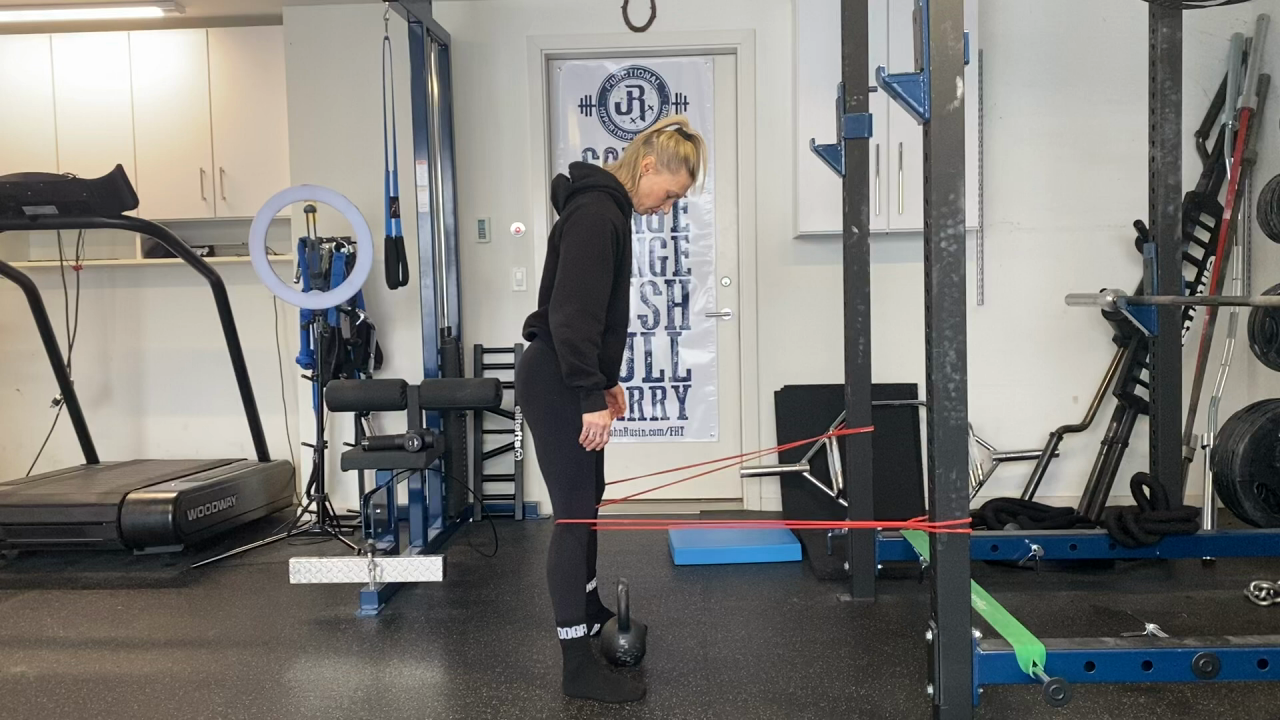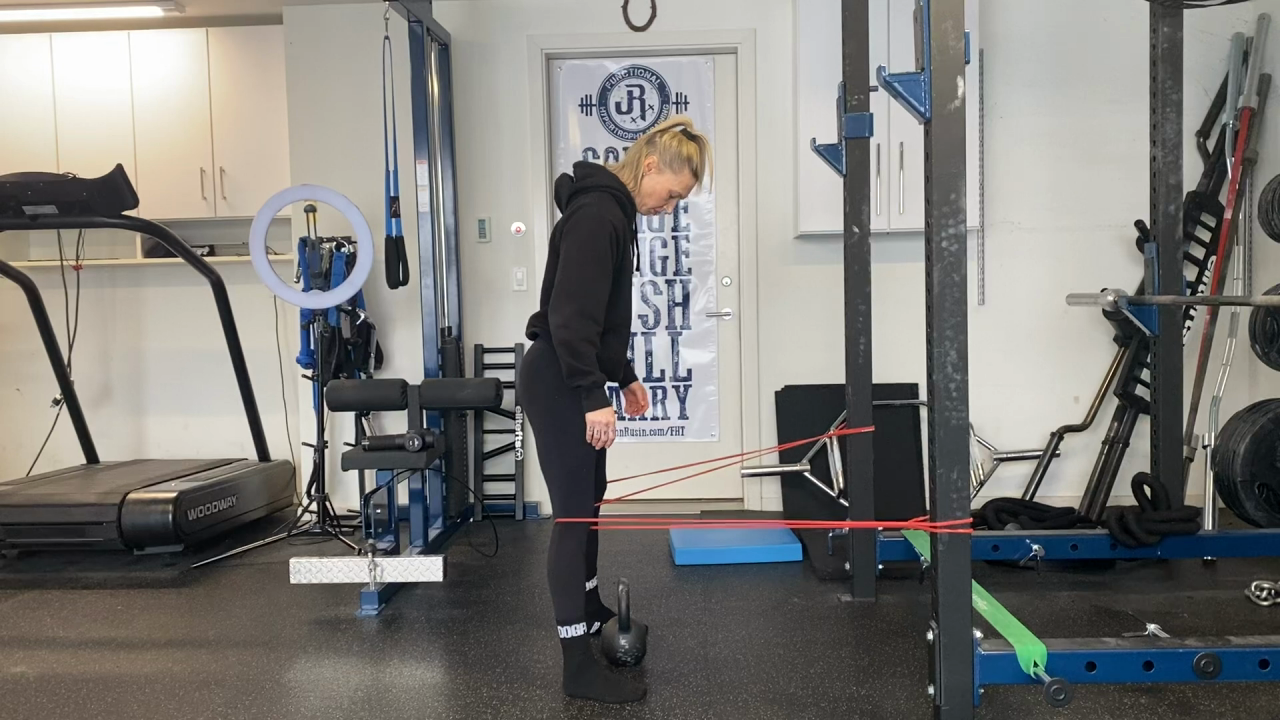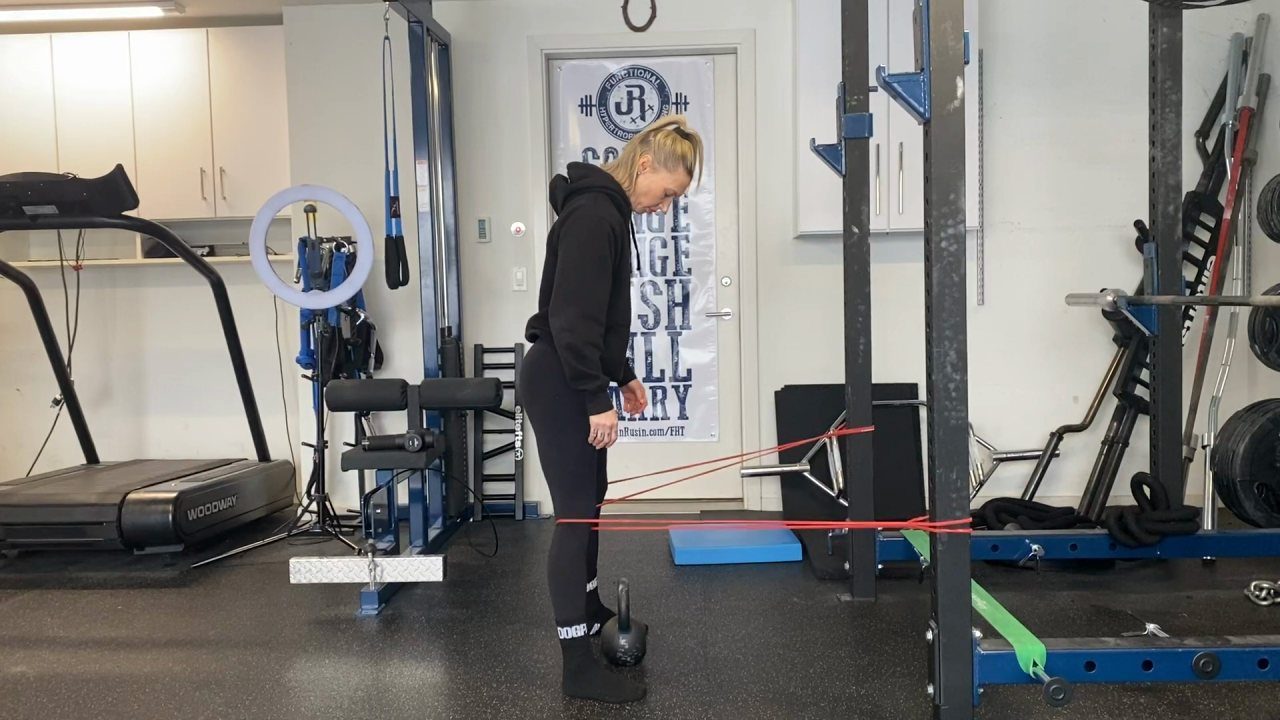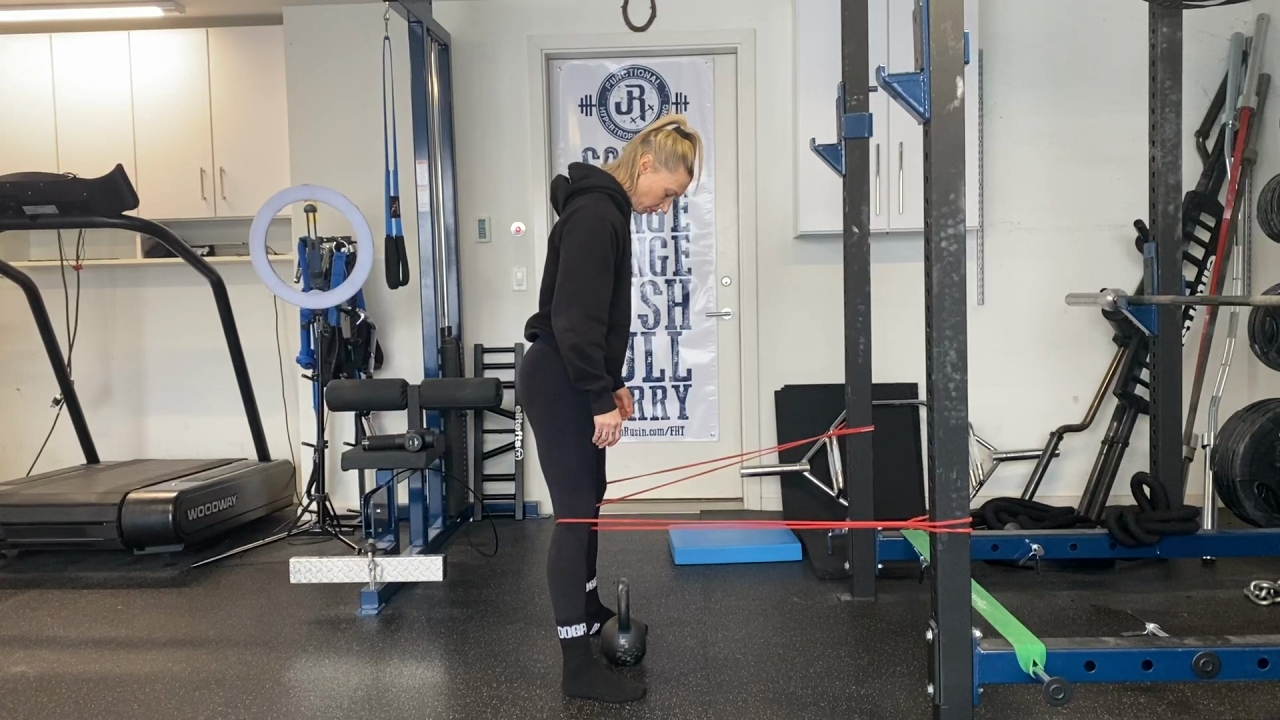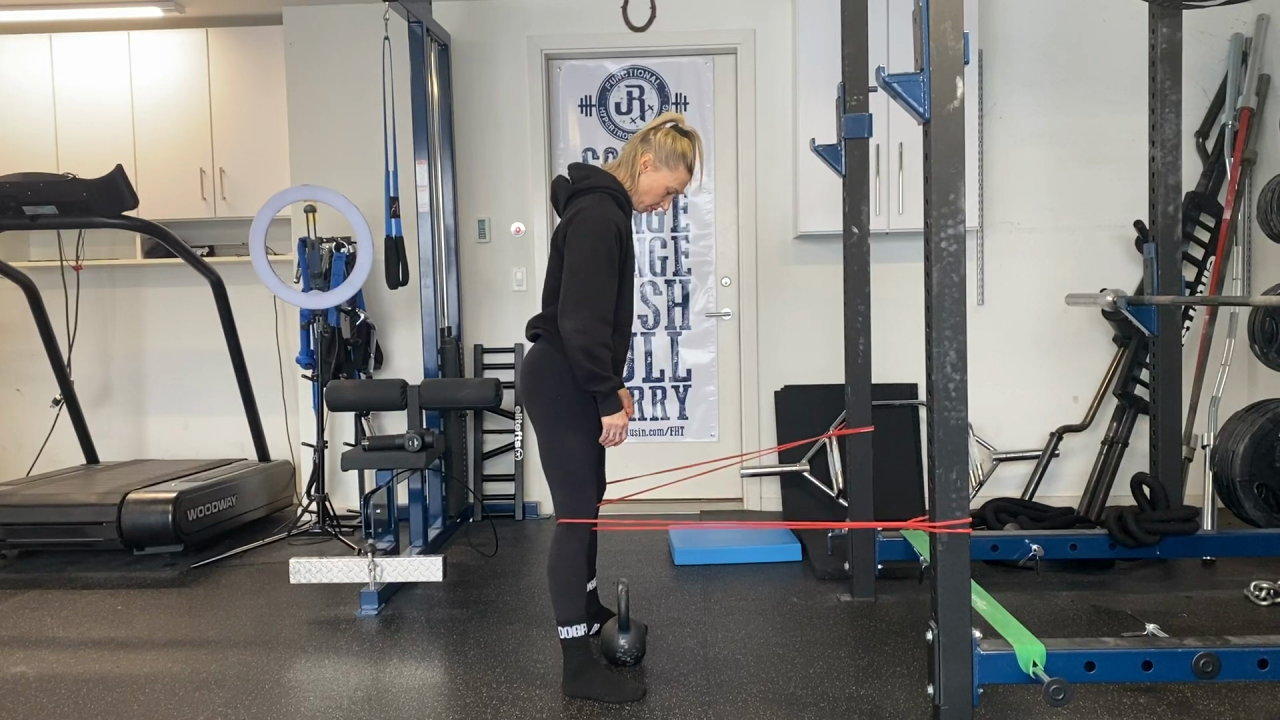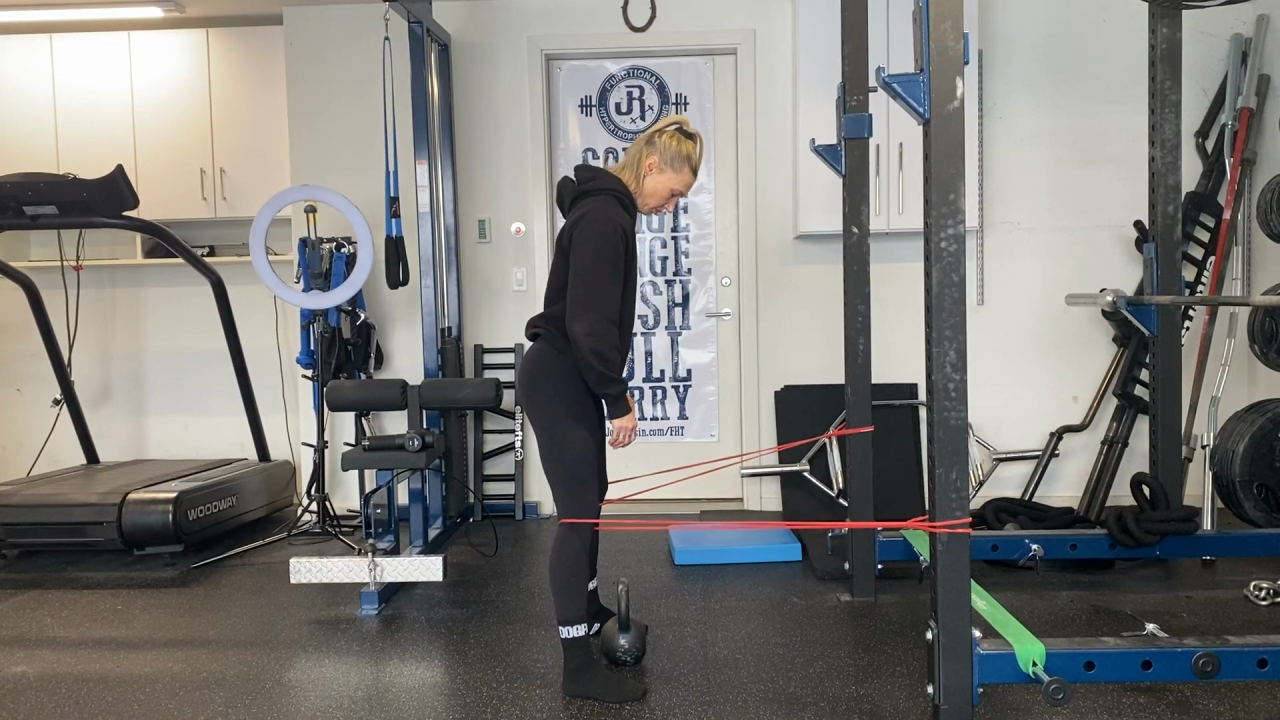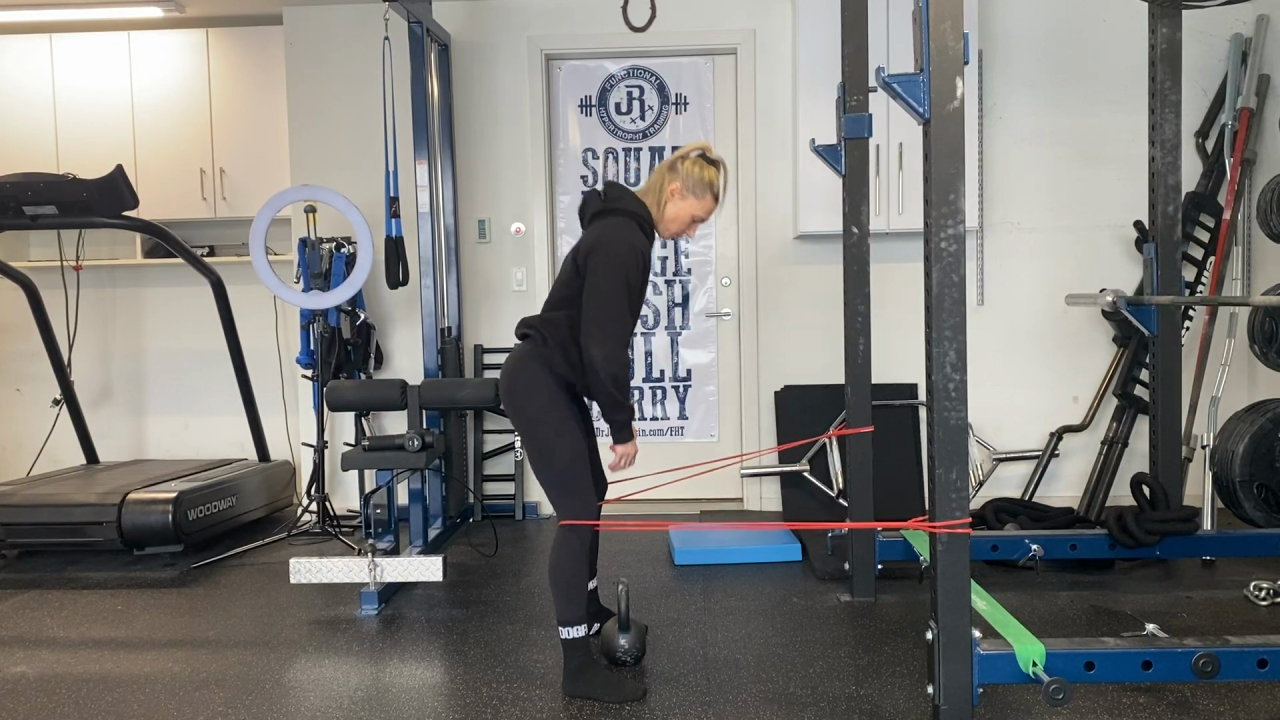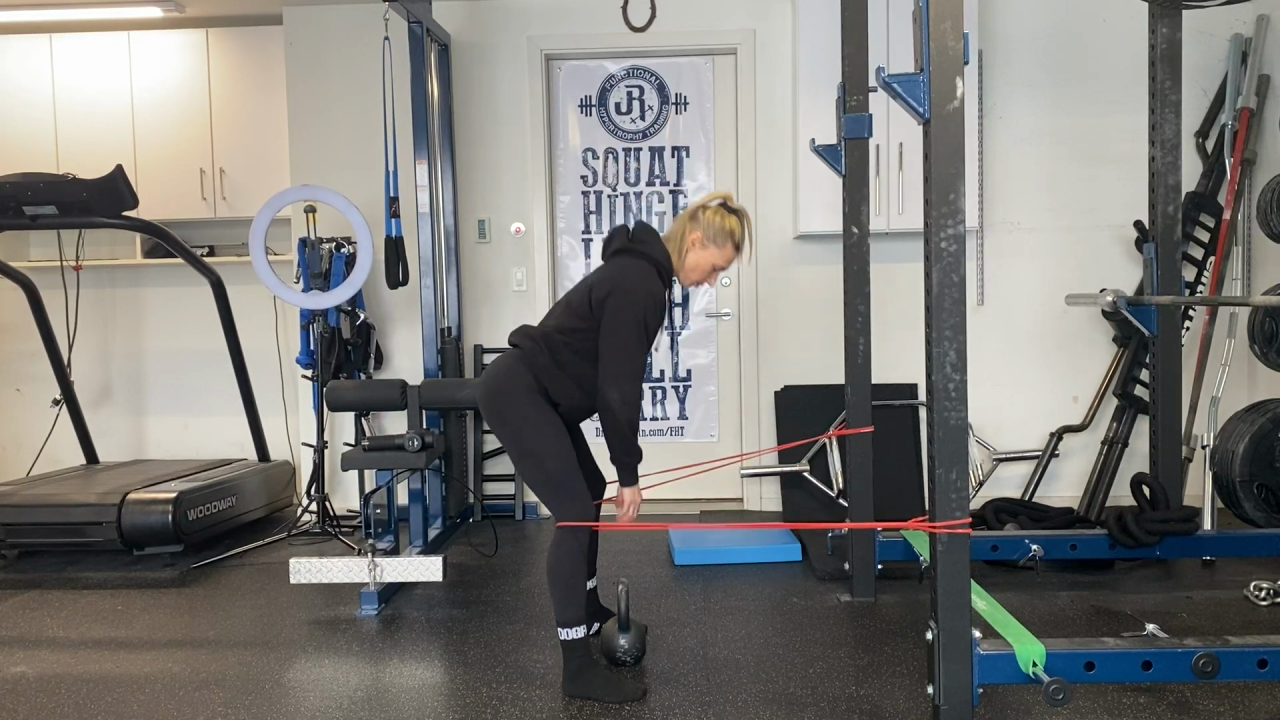
dt=0.2s
person 1, frame 1
left shoulder: (605, 210)
right shoulder: (594, 214)
right elbow: (571, 316)
left wrist: (606, 382)
right wrist: (590, 398)
left hip: (571, 380)
right hip: (557, 384)
left knee: (587, 500)
right knee: (574, 512)
left ankle: (590, 613)
right ankle: (579, 666)
person 1, frame 2
left shoulder: (609, 210)
right shoulder: (595, 215)
right elbow: (571, 316)
left wrist: (625, 375)
right wrist: (594, 397)
left hip: (573, 380)
right hip: (558, 383)
left knee: (588, 499)
right knee: (574, 512)
left ankle: (591, 615)
right ankle: (578, 665)
person 1, frame 3
left shoulder: (606, 210)
right shoulder: (592, 215)
right elbow: (572, 318)
left wrist: (622, 375)
right wrist: (597, 399)
left hip: (573, 380)
right hip: (560, 383)
left knee: (590, 500)
right knee: (575, 512)
left ankle: (591, 613)
right ankle: (578, 666)
person 1, frame 4
left shoulder: (603, 210)
right shoulder: (594, 215)
right elbow: (575, 319)
left wrist: (612, 383)
right wrist: (601, 399)
left hip: (572, 380)
right hip: (561, 383)
left knee: (589, 499)
right knee: (575, 513)
left ankle: (591, 614)
right ankle: (579, 666)
person 1, frame 5
left shoulder: (603, 209)
right shoulder: (597, 215)
right elbow: (582, 320)
left wrist: (612, 385)
right wrist: (607, 398)
left hip: (571, 379)
right hip: (561, 382)
left knee: (588, 500)
right knee: (576, 512)
left ankle: (590, 614)
right ankle: (578, 666)
person 1, frame 6
left shoulder: (607, 210)
right shoulder: (602, 217)
right elbow: (589, 321)
left wrist: (613, 389)
right wrist: (616, 401)
left hip: (568, 378)
right hip: (558, 380)
left knee: (590, 498)
right knee: (579, 510)
left ankle: (590, 613)
right ankle: (578, 665)
person 1, frame 7
left shoulder: (624, 231)
right shoulder: (620, 240)
left elbow: (606, 339)
right elbow: (604, 345)
left wrist: (617, 420)
right wrist: (622, 429)
left hip: (552, 383)
right hip: (539, 384)
left knee: (589, 494)
right knee: (577, 509)
left ankle: (590, 613)
right ankle: (579, 666)
person 1, frame 8
left shoulder: (642, 273)
right shoulder: (636, 286)
left elbow: (617, 381)
right elbow: (618, 388)
left wrist: (622, 472)
right wrist: (630, 474)
left hip: (536, 393)
right hip: (516, 394)
left knee: (589, 494)
right knee: (574, 511)
left ankle: (589, 614)
right ankle: (578, 667)
